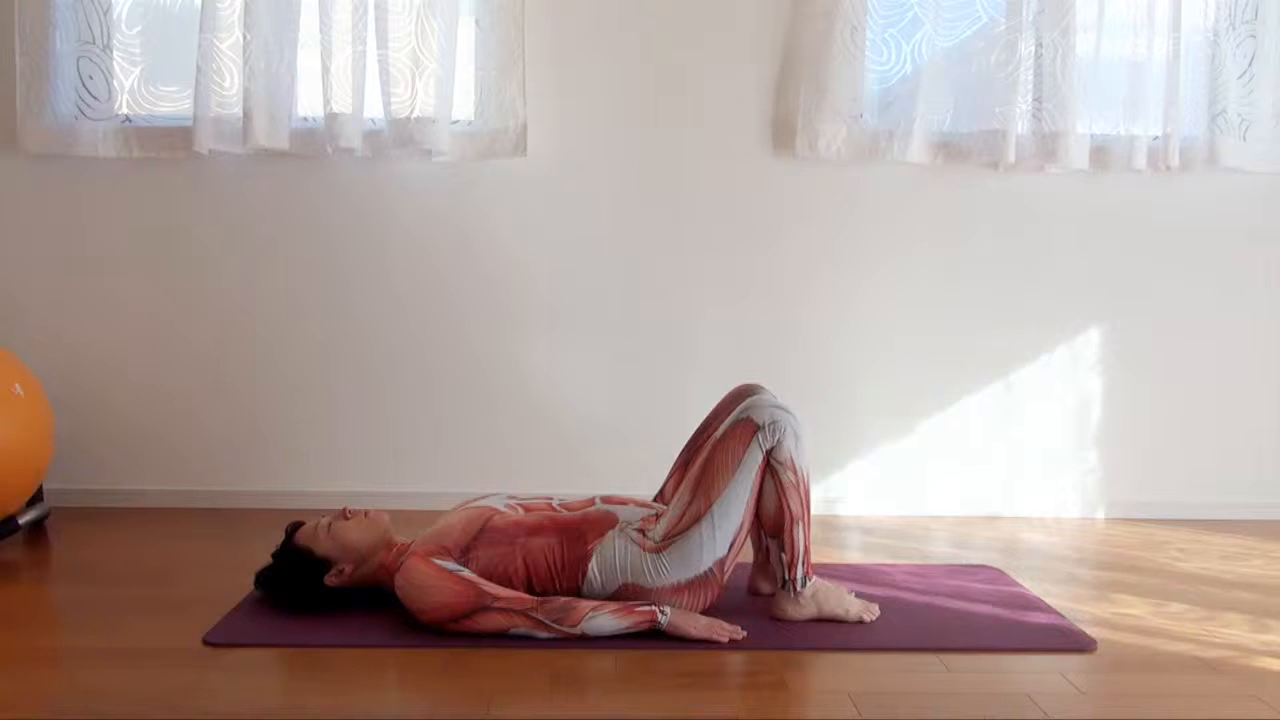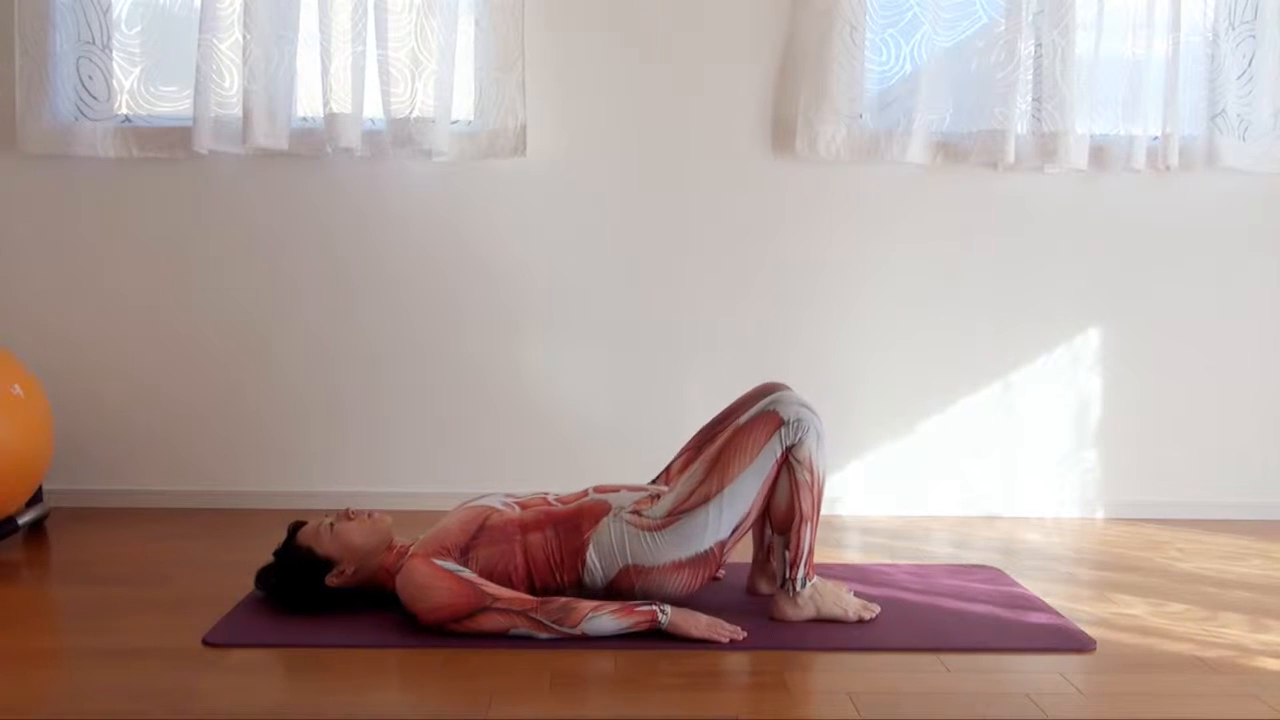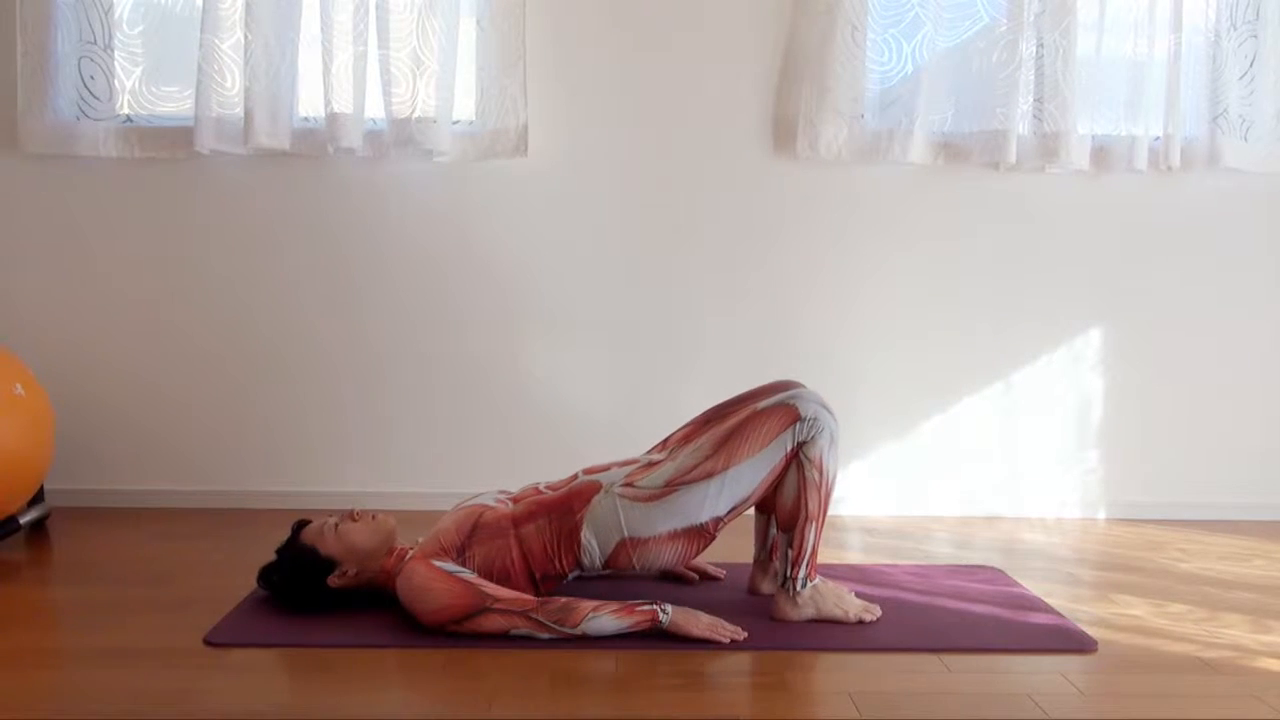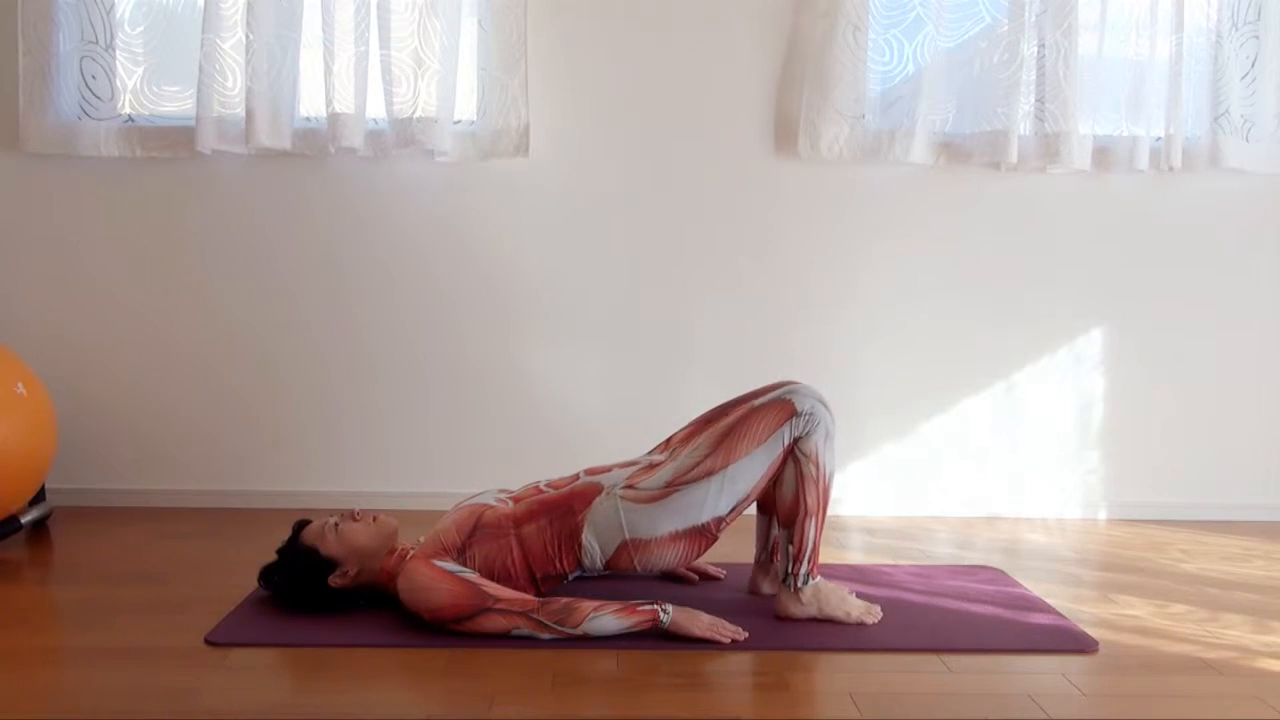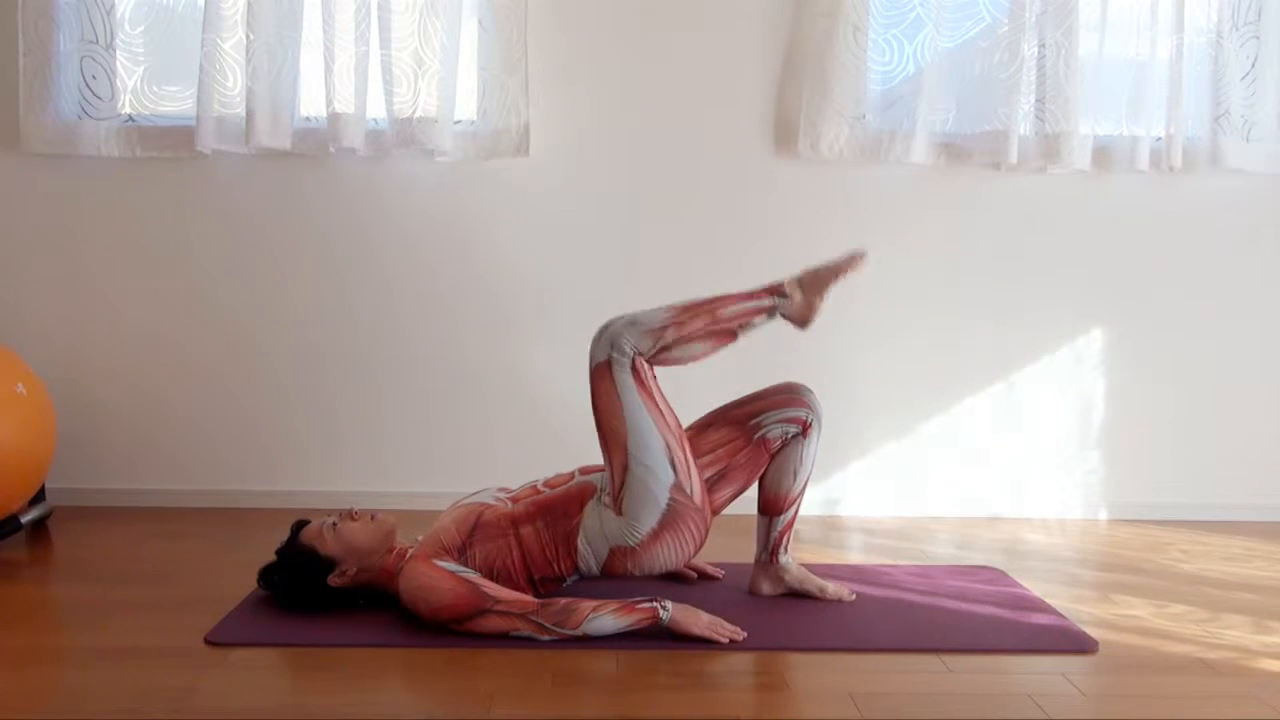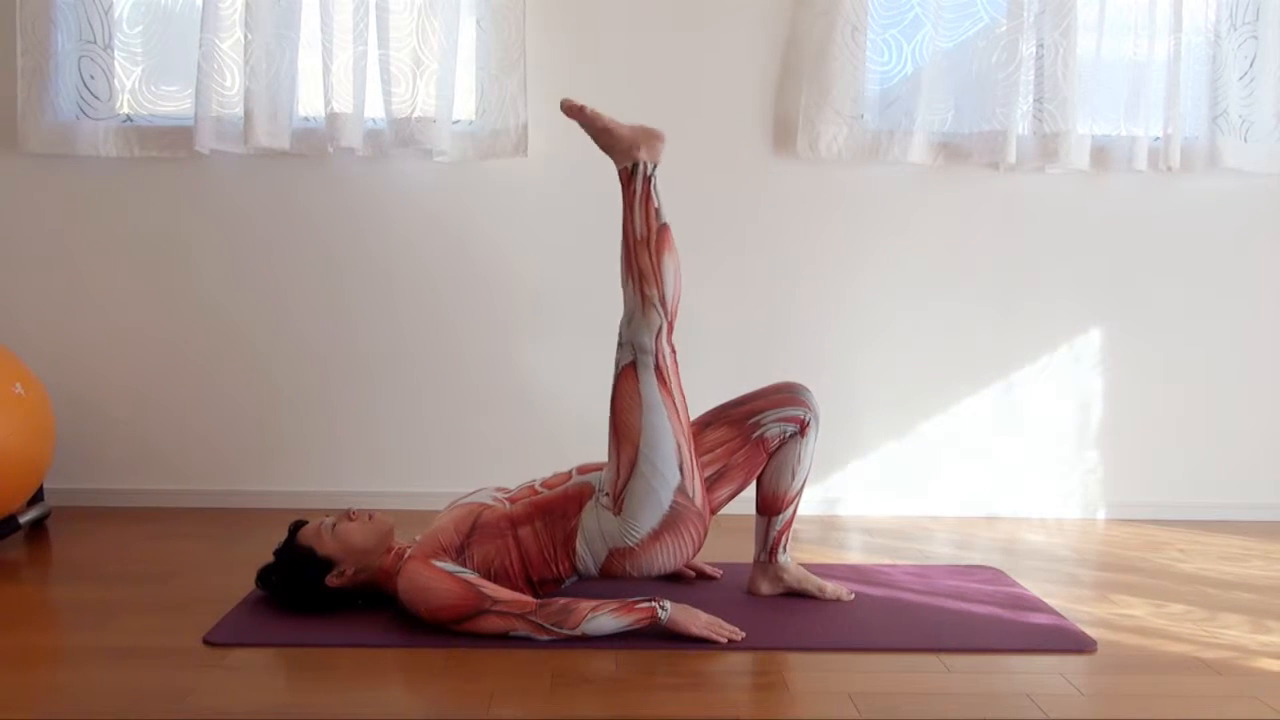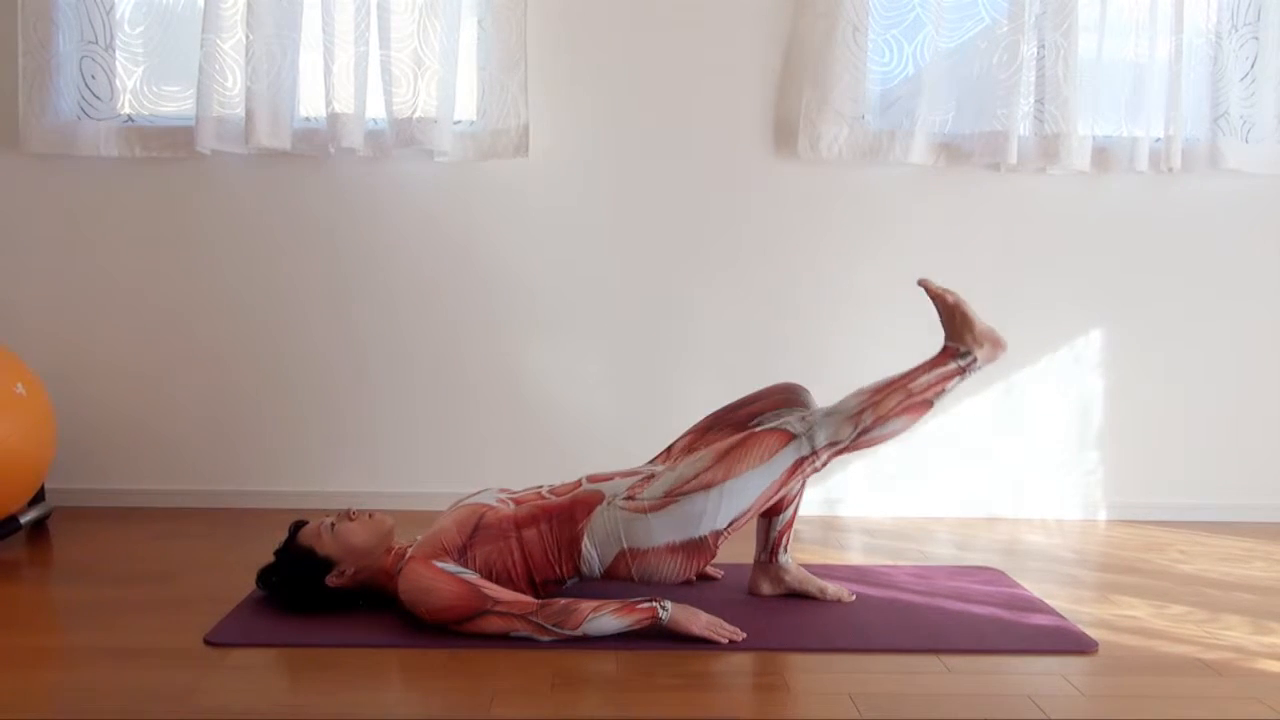
dt=0.7s
person 1, frame 1
left shoulder: (426, 553)
right shoulder: (420, 585)
right elbow: (542, 615)
left wrist: (657, 563)
right wrist: (667, 615)
left hip: (639, 526)
right hip: (659, 570)
left knee: (751, 400)
right knee: (768, 418)
left ankle: (772, 569)
right ankle: (799, 592)
person 1, frame 2
left shoulder: (423, 555)
right shoulder: (420, 586)
right elbow: (543, 617)
right wrist: (666, 616)
left hip: (636, 516)
right hip: (648, 549)
left knee: (772, 400)
right knee: (792, 415)
left ankle: (771, 572)
right ankle: (797, 593)
person 1, frame 3
left shoulder: (423, 559)
right shoulder: (420, 589)
right elbow: (542, 616)
right wrist: (666, 615)
left hip: (621, 494)
right hip: (628, 522)
left knee: (788, 401)
right knee: (808, 415)
left ankle: (771, 569)
right ankle: (799, 592)
person 1, frame 4
left shoulder: (428, 555)
right shoulder: (419, 585)
right elbow: (541, 617)
right wrist: (668, 615)
left hip: (627, 497)
right hip: (632, 526)
left knee: (789, 411)
right knee: (804, 409)
left ankle: (772, 569)
right ankle: (802, 588)
person 1, frame 5
left shoulder: (431, 551)
right shoulder: (419, 585)
right elbow: (541, 618)
right wrist: (667, 613)
left hip: (642, 514)
right hip: (639, 528)
left knee: (794, 405)
right knee: (615, 342)
left ankle: (774, 567)
right ankle: (786, 295)
person 1, frame 6
left shoulder: (427, 553)
right shoulder: (419, 587)
right elbow: (538, 618)
right wrist: (663, 611)
left hip: (638, 524)
right hip: (629, 532)
right knee: (643, 345)
left ankle: (772, 566)
person 1, frame 7
left shoulder: (429, 554)
right shoulder: (418, 587)
right elbow: (542, 619)
left wrist: (684, 552)
right wrist: (666, 612)
left hip: (628, 500)
right hip: (625, 536)
left knee: (786, 400)
right knee: (806, 433)
left ankle: (775, 567)
right ankle: (963, 354)
